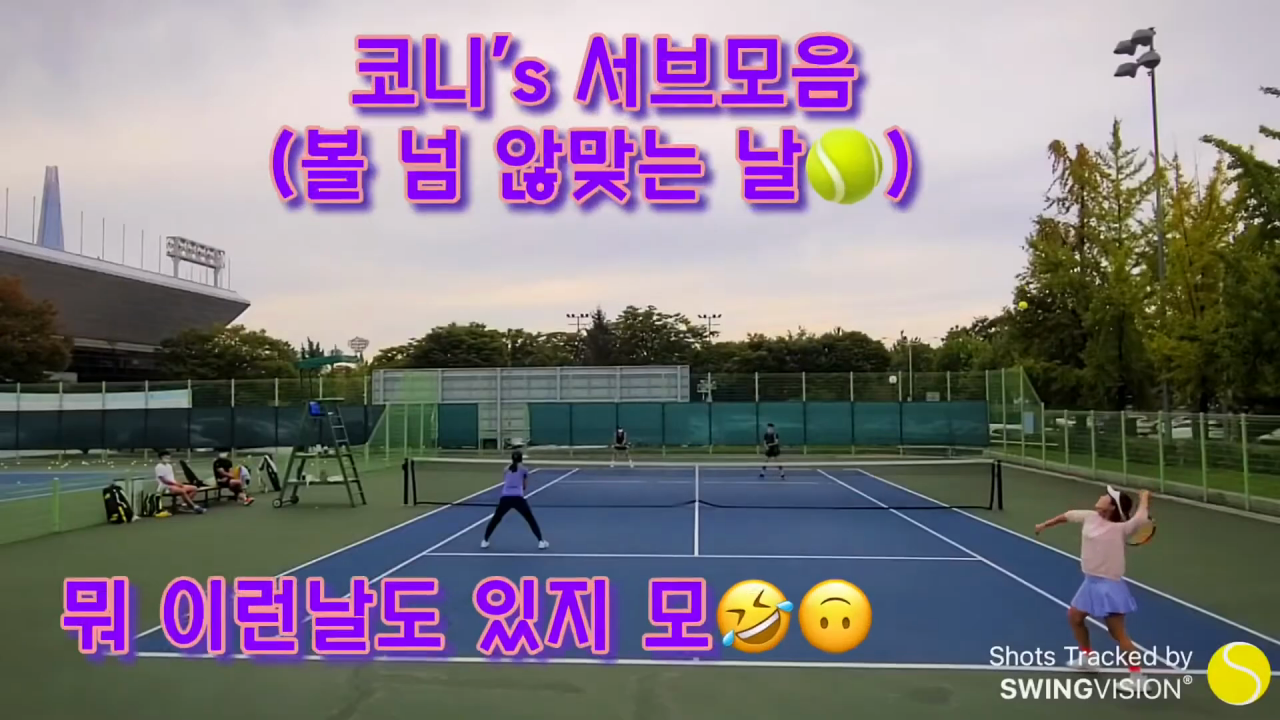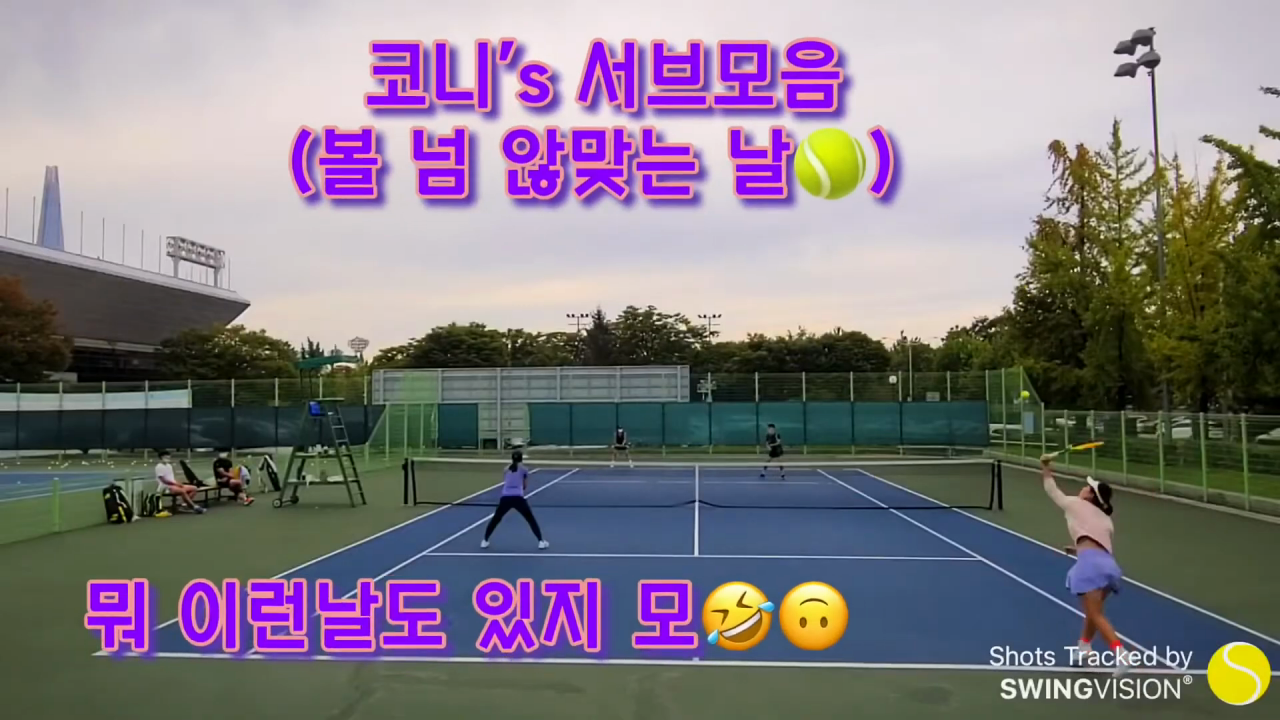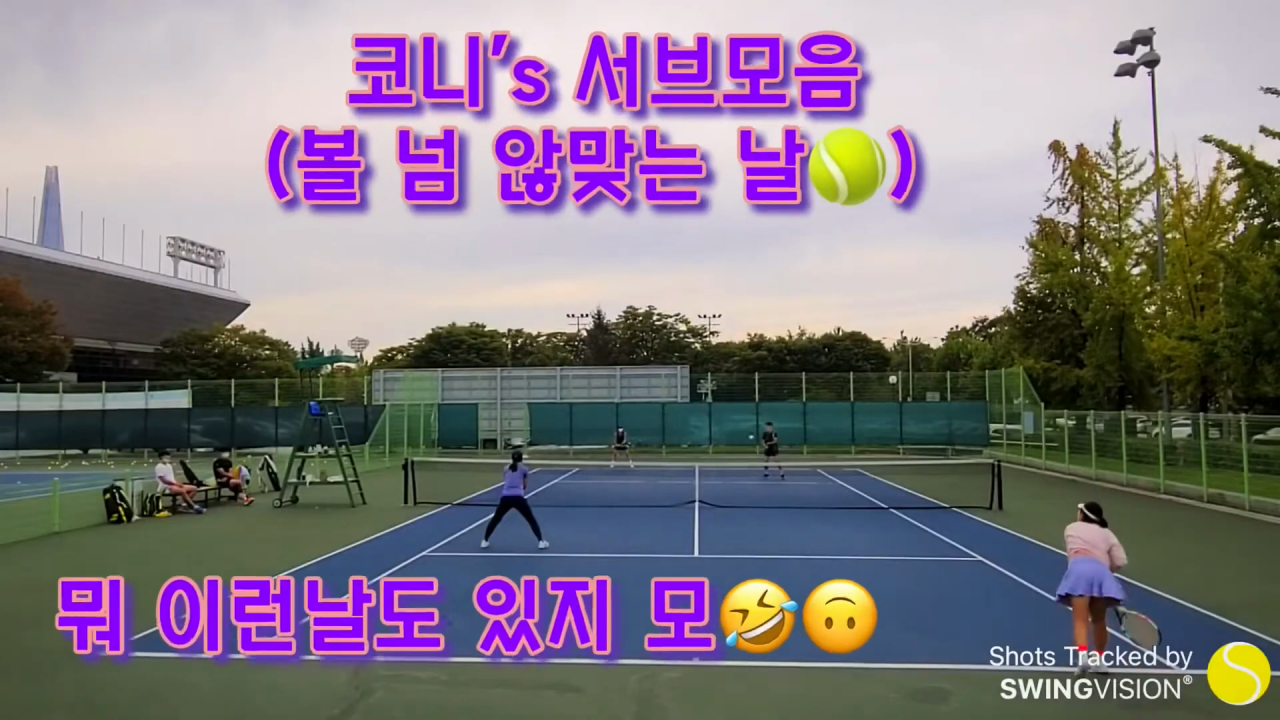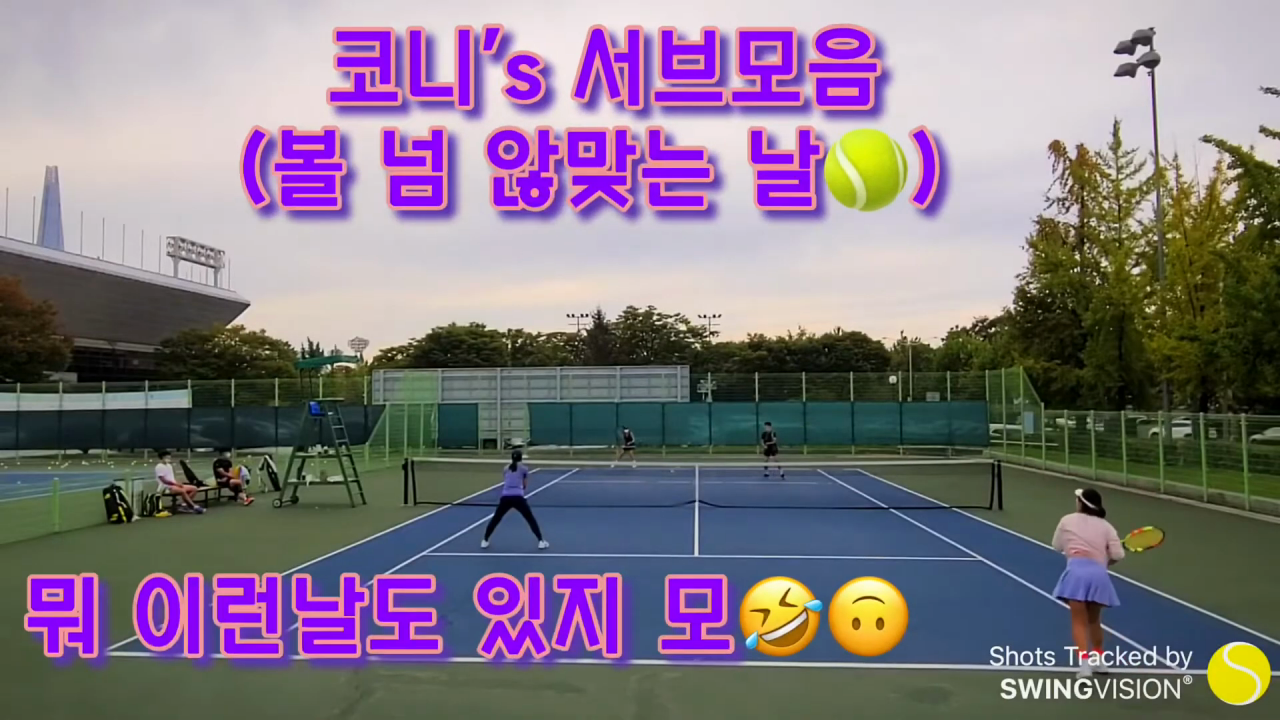
dt=0.3s
person 1, frame 1
left shoulder: (1119, 529)
right shoulder: (1089, 517)
left elbow: (1141, 520)
right elbow: (1068, 515)
left wrist: (1143, 498)
right wrist: (1045, 524)
left hip: (1108, 586)
right hip: (1091, 583)
left knee: (1119, 634)
right knee: (1074, 618)
left ankle: (1136, 677)
right ankle: (1087, 658)
person 1, frame 2
left shoulder: (1076, 505)
right shoulder: (1106, 520)
left elbow: (1052, 490)
left wrist: (1046, 469)
left hip: (1090, 564)
right hip: (1107, 565)
left knee: (1095, 615)
right knee: (1093, 612)
left ankle: (1119, 652)
right ankle: (1084, 648)
person 1, frame 3
left shoulder: (1071, 528)
right shoulder: (1107, 534)
right elbow: (1121, 561)
left hip: (1079, 569)
right hip: (1101, 572)
left knee: (1080, 619)
right knee: (1099, 620)
left ankle: (1083, 655)
right ankle: (1098, 659)
person 1, frame 4
left shoulder: (1067, 520)
right shoulder: (1106, 526)
left elbow: (1057, 545)
right elbow: (1118, 555)
left hip: (1077, 571)
right hip: (1098, 573)
left knee: (1079, 621)
right knee: (1093, 620)
left ankle: (1084, 662)
right ankle: (1097, 659)
